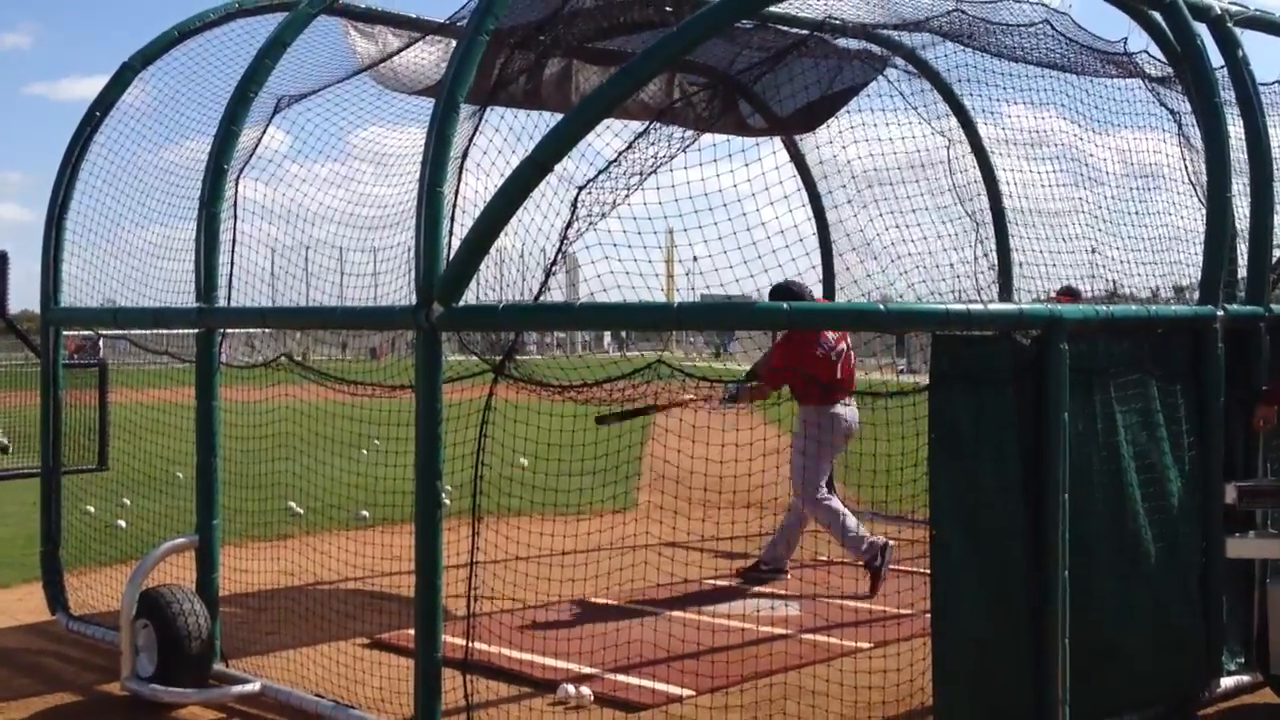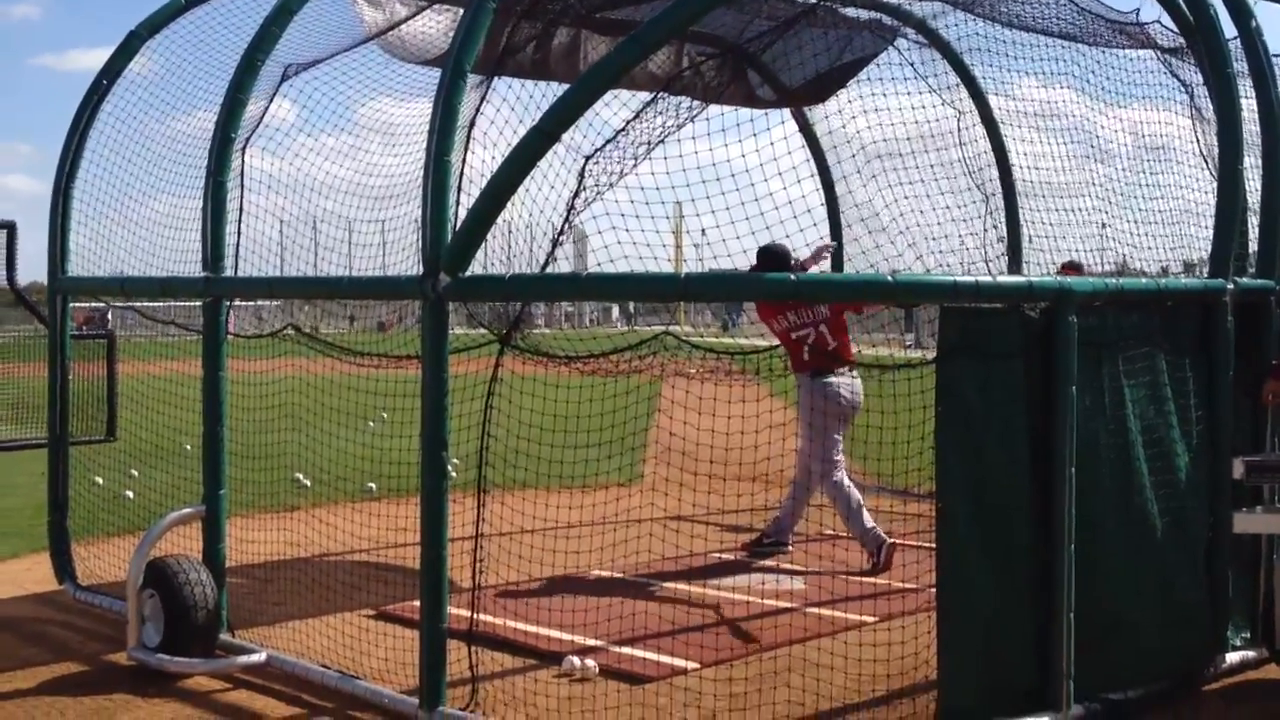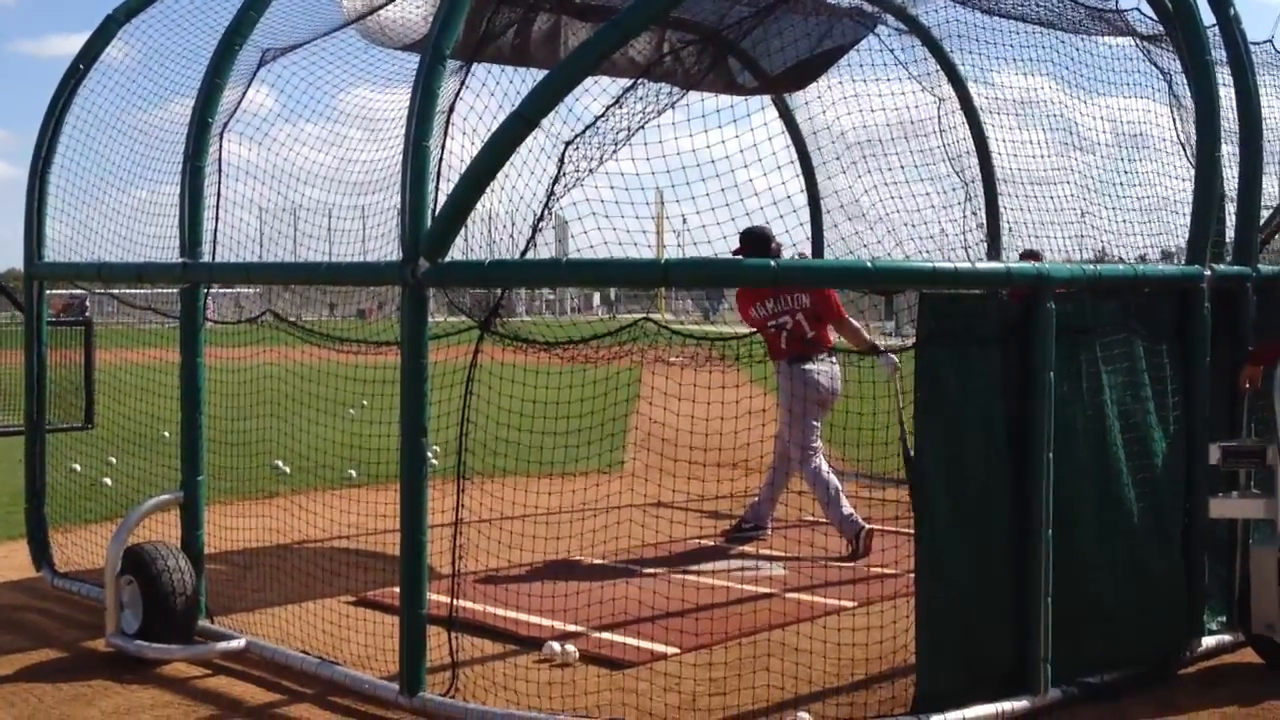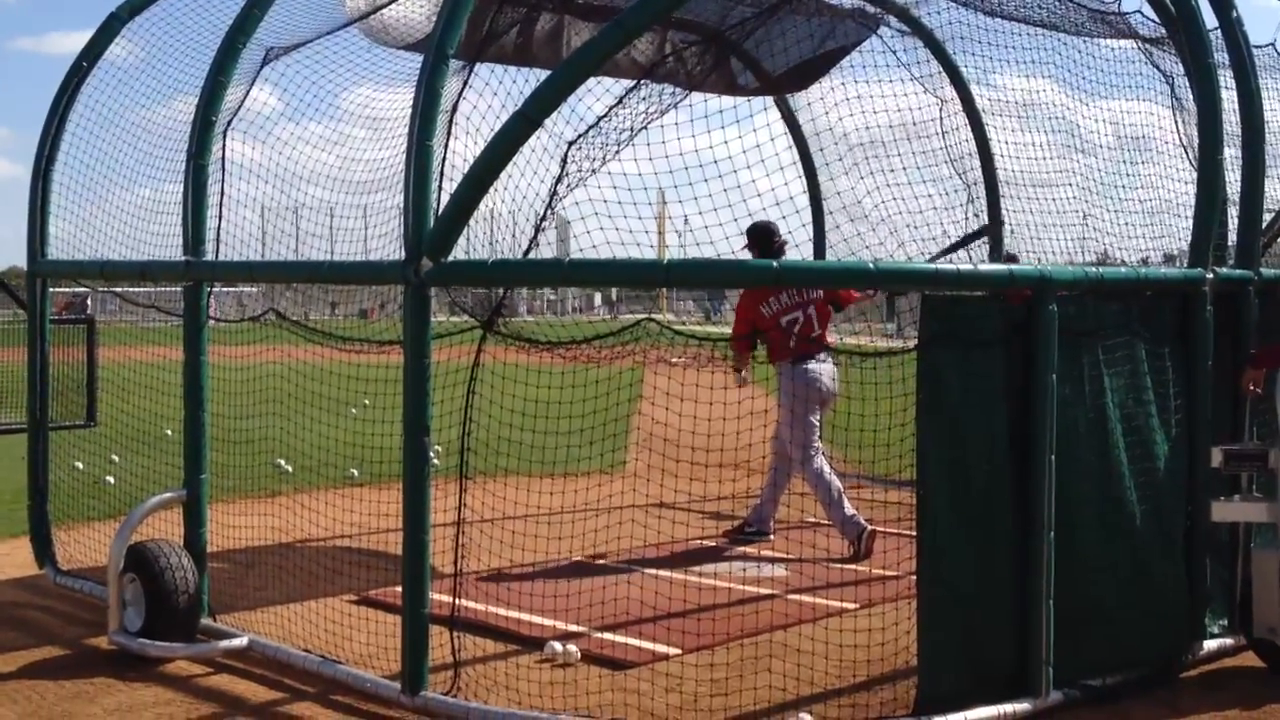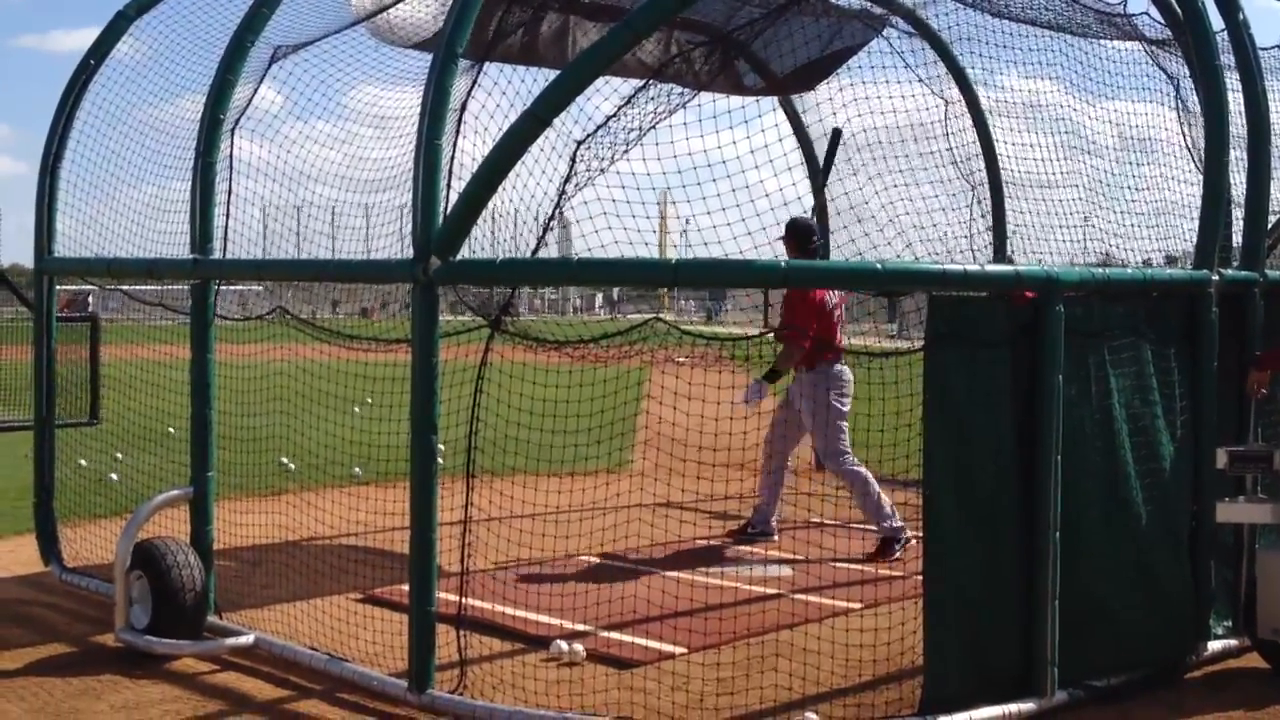
dt=0.4s
person 1, frame 1
left shoulder: (793, 343)
left elbow: (767, 390)
left wrist: (737, 394)
right wrist: (746, 379)
left hip: (820, 418)
right hip: (838, 410)
left knee: (813, 496)
right knee: (805, 491)
left ankle: (871, 549)
right ankle: (774, 560)
person 1, frame 2
left shoulder: (767, 308)
left wrist: (804, 265)
left hip: (818, 389)
right hip: (849, 383)
left knee: (829, 471)
right knee: (809, 465)
left ankle: (874, 541)
right ankle: (778, 534)
person 1, frame 3
left shoulder: (746, 297)
right elbow: (841, 322)
right wrist: (876, 350)
left hip: (796, 375)
right hip: (828, 369)
left knee: (807, 457)
right knee: (785, 450)
left ankle: (853, 529)
right ankle: (757, 519)
person 1, frame 4
left shoulder: (754, 296)
left elbow: (742, 349)
right elbow: (851, 296)
left wrist: (740, 372)
right wrist: (871, 290)
left hip: (796, 375)
right hip: (824, 367)
left knee: (807, 458)
right knee: (783, 449)
left ankle: (855, 529)
right ankle: (760, 522)
person 1, frame 5
left shoulder: (803, 290)
left elbow: (796, 347)
left wrist: (766, 380)
left hip: (824, 380)
right hip: (804, 380)
left knee: (839, 460)
right knee: (775, 448)
left ankle: (895, 532)
right ankle: (761, 523)
